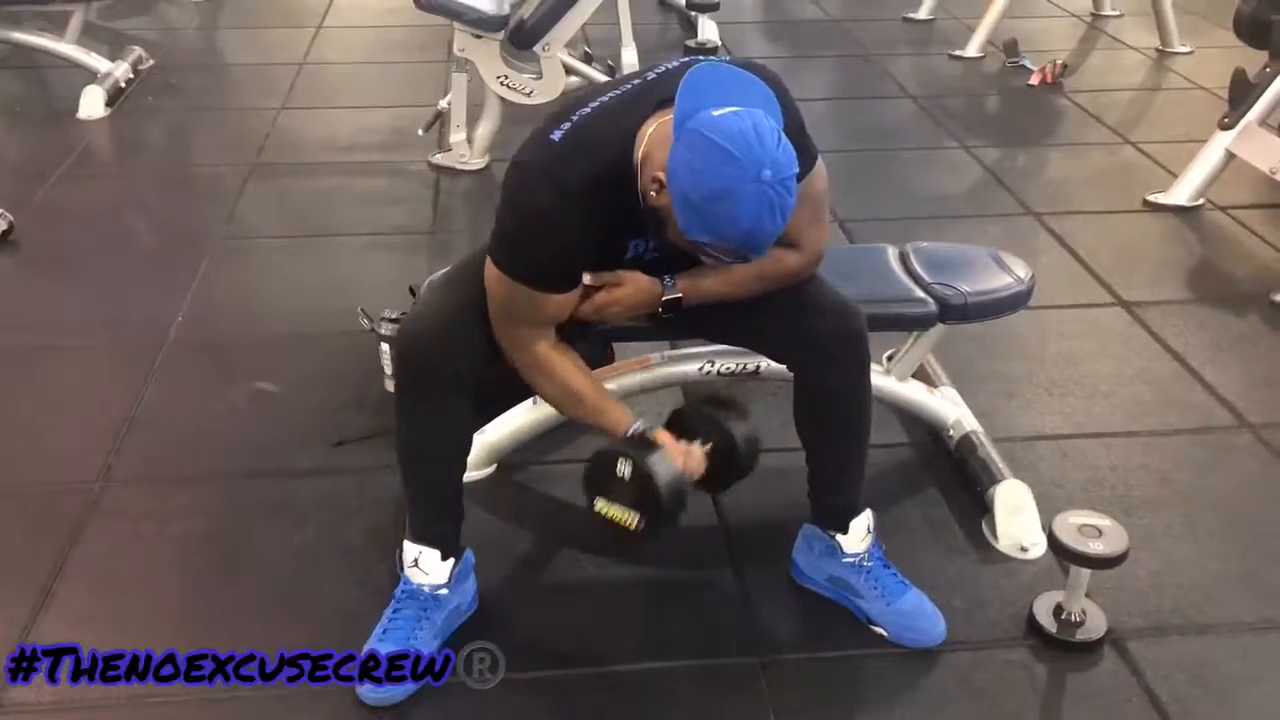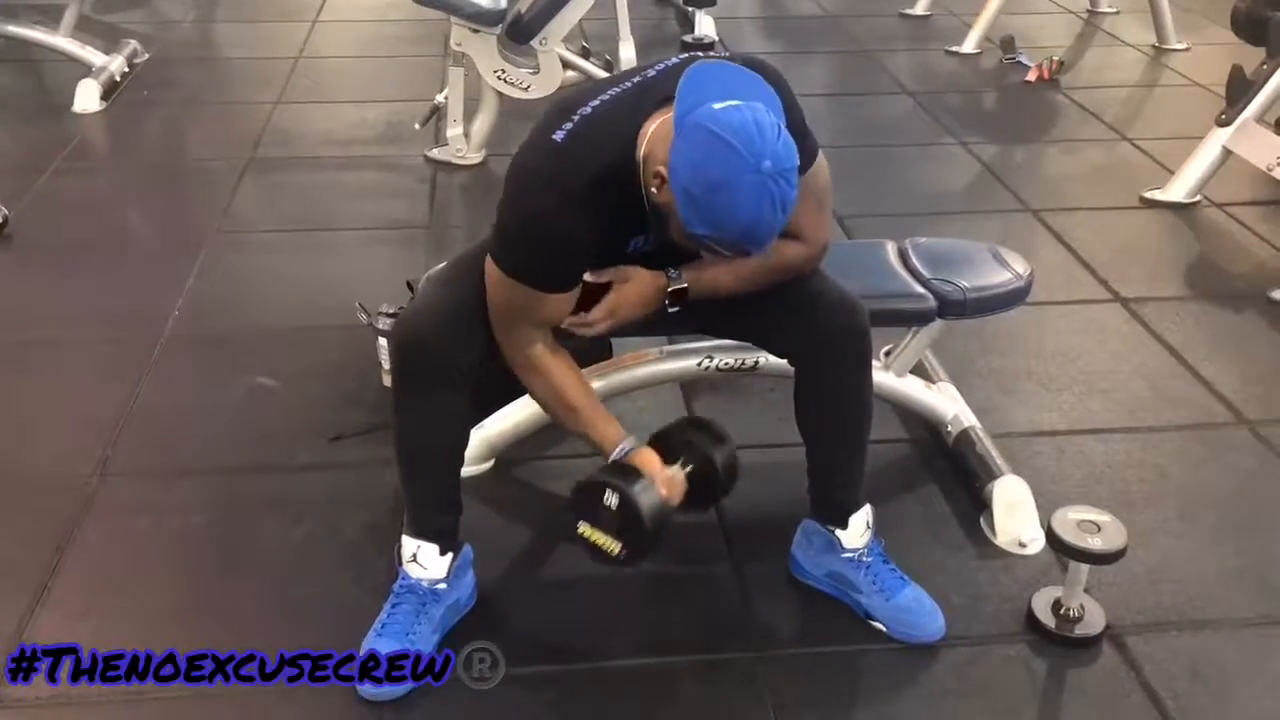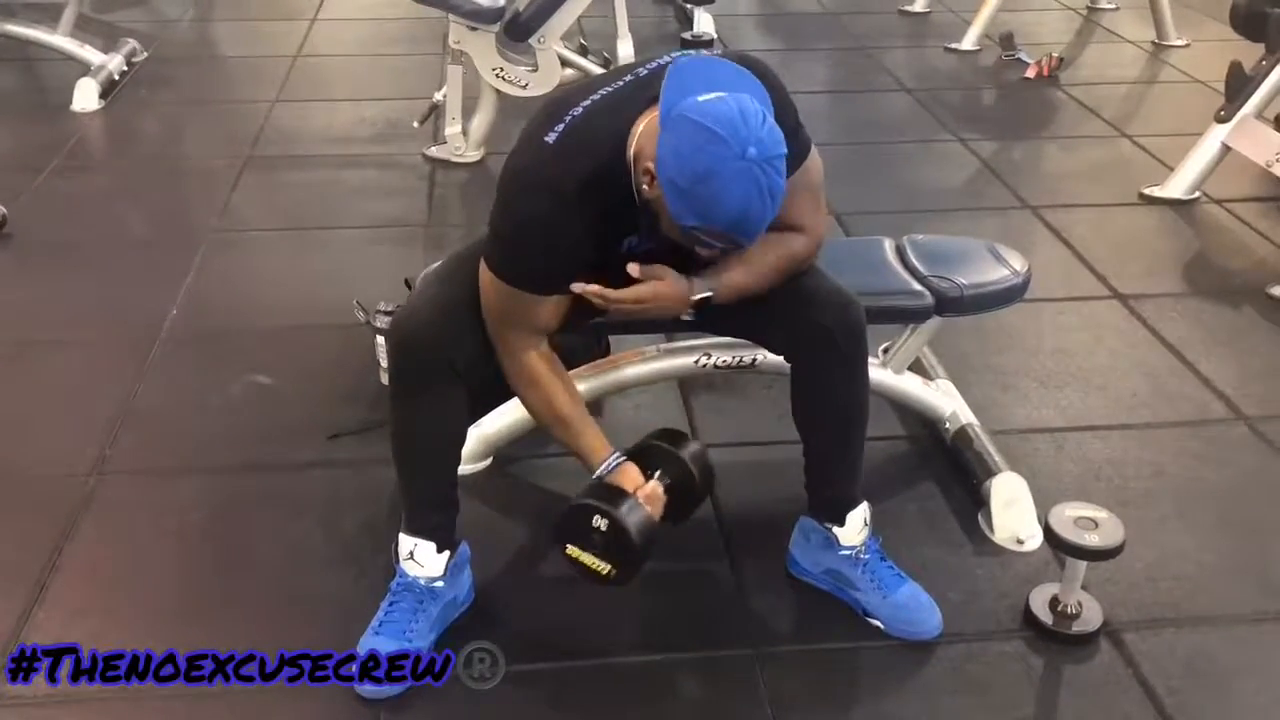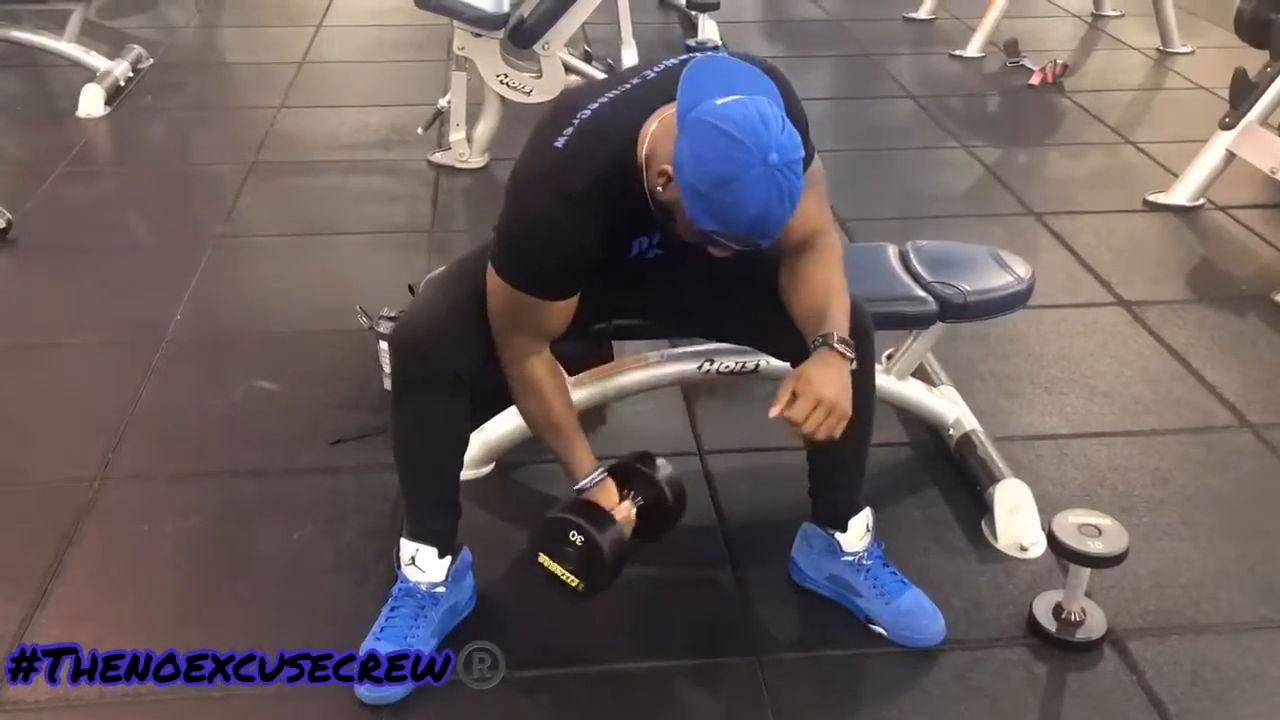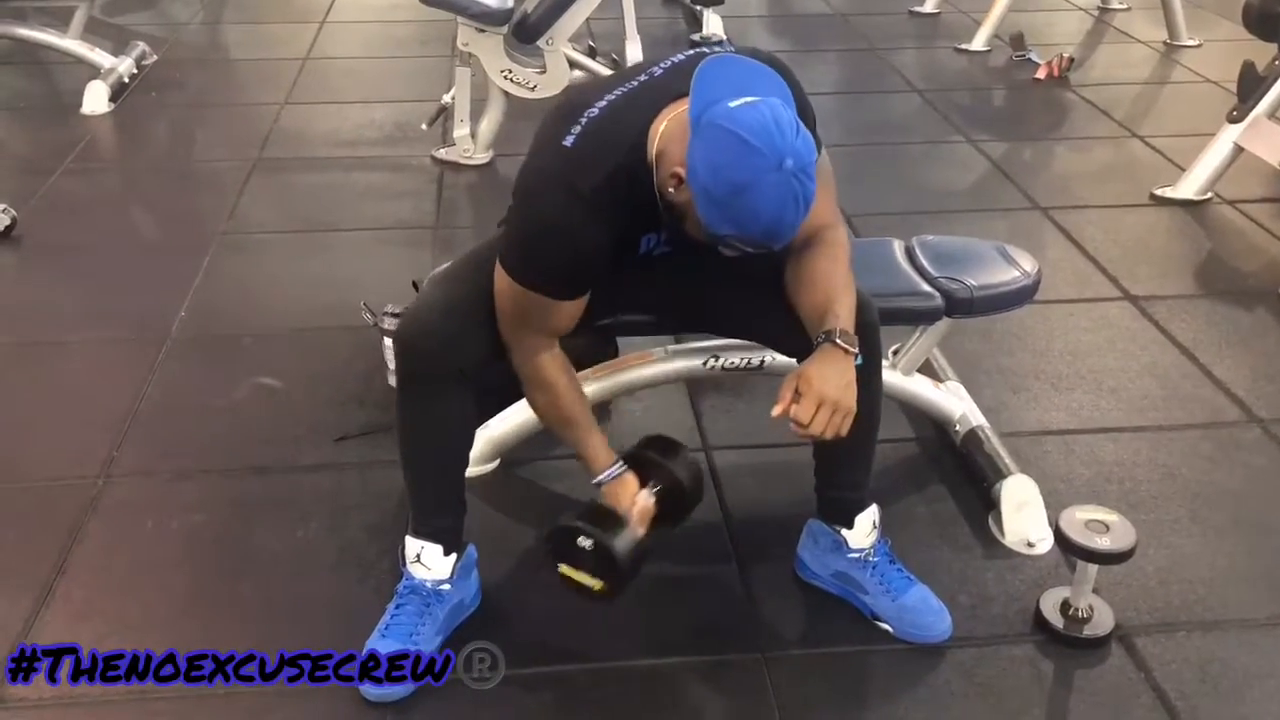
dt=1s
person 1, frame 1
left shoulder: (761, 113)
right shoulder: (552, 184)
left elbow: (803, 248)
right elbow: (528, 340)
left wrist: (667, 293)
right wrist: (637, 437)
left hip: (672, 278)
right hip: (561, 272)
left knee: (836, 331)
right knee: (428, 346)
left ankle: (839, 545)
right ankle: (436, 573)
person 1, frame 2
left shoulder: (760, 107)
right shoulder: (556, 180)
left elbow: (806, 241)
right elbow: (525, 338)
left wrist: (670, 287)
right wrist: (625, 454)
left hip: (673, 274)
right hip: (557, 268)
left knee: (837, 324)
right knee: (425, 339)
left ankle: (838, 541)
right ankle: (433, 568)
person 1, frame 3
left shoulder: (754, 104)
right shoulder: (549, 182)
left elbow: (803, 230)
right elbow: (520, 344)
left wrist: (695, 292)
right wrist: (610, 468)
left hip: (689, 279)
right hip: (560, 266)
left knee: (833, 321)
right knee: (422, 337)
left ankle: (835, 537)
right ankle: (430, 564)
person 1, frame 4
left shoulder: (762, 109)
right shoulder: (559, 187)
left elbow: (811, 238)
right elbow: (524, 348)
left wrist: (833, 349)
right wrist: (591, 481)
left hip: (674, 257)
right hip: (564, 268)
left knee: (847, 328)
right knee: (424, 343)
left ankle: (838, 543)
right ankle: (432, 570)
person 1, frame 5
left shoulder: (770, 103)
right shoulder: (568, 187)
left elbow: (819, 233)
right elbow: (533, 344)
left wrist: (837, 345)
right wrist: (609, 474)
left hip: (680, 252)
right hip: (573, 259)
left knee: (854, 323)
right knee: (429, 339)
left ankle: (845, 539)
right ankle: (438, 567)
